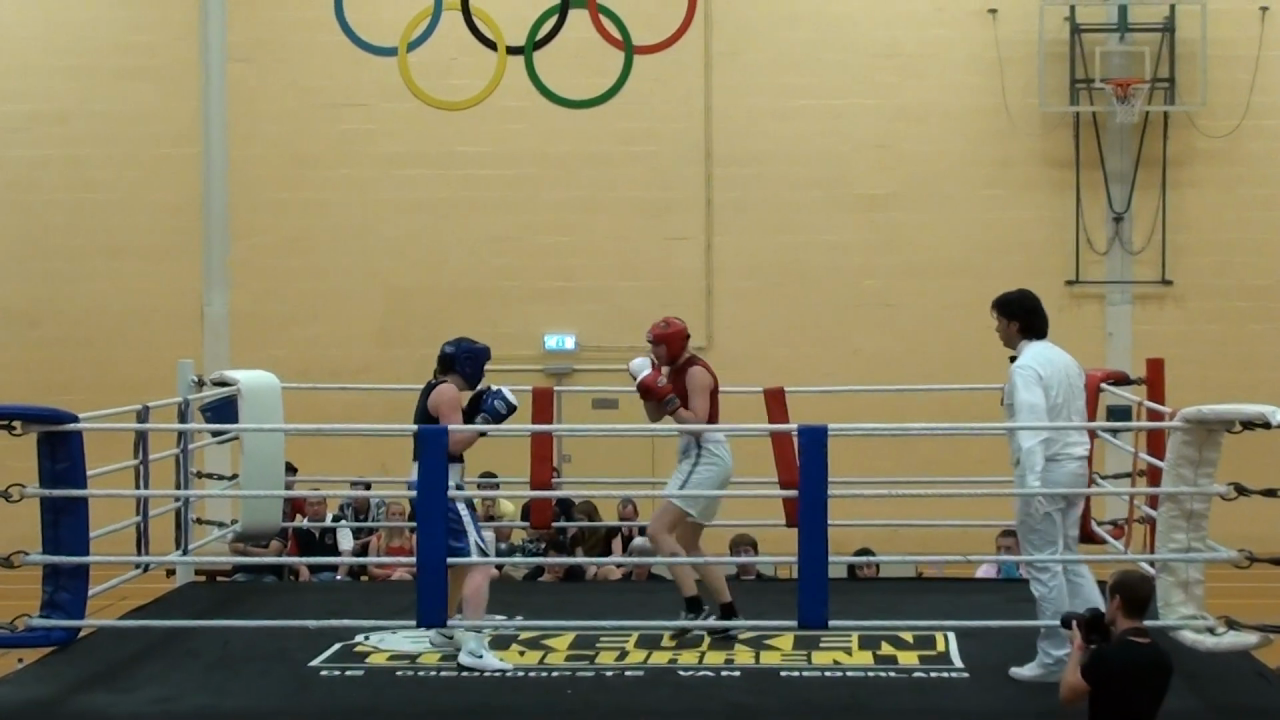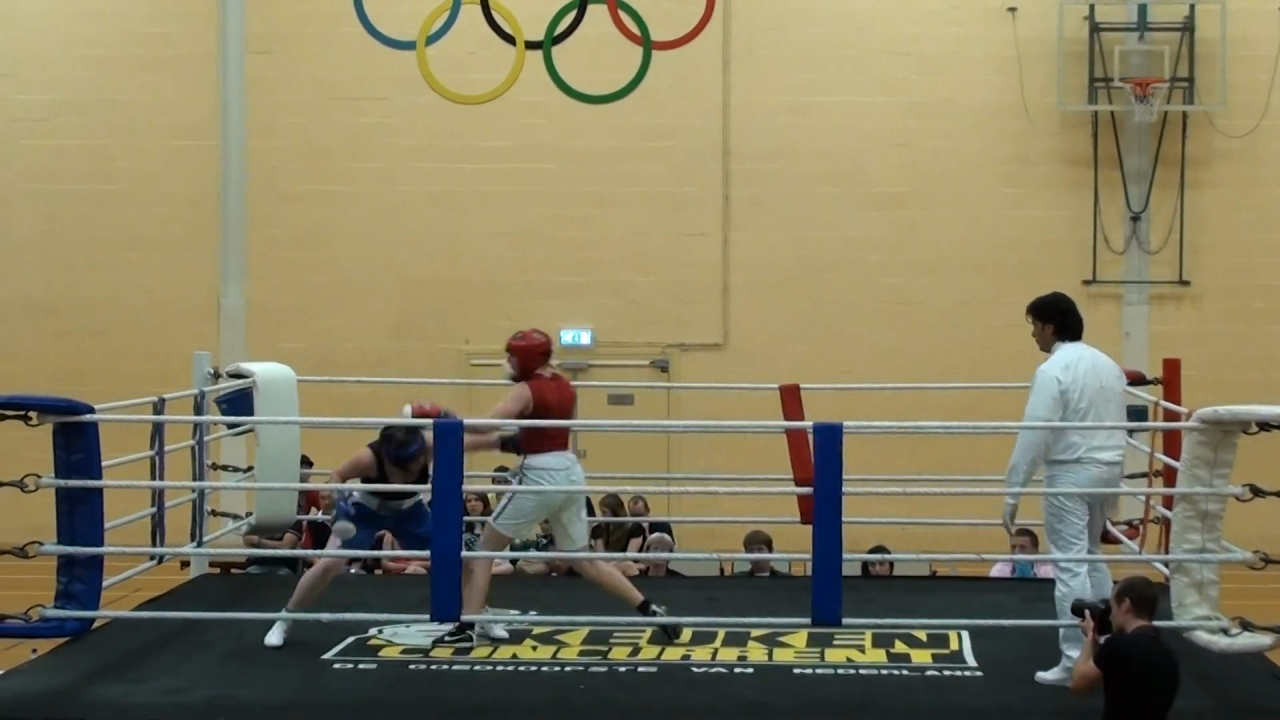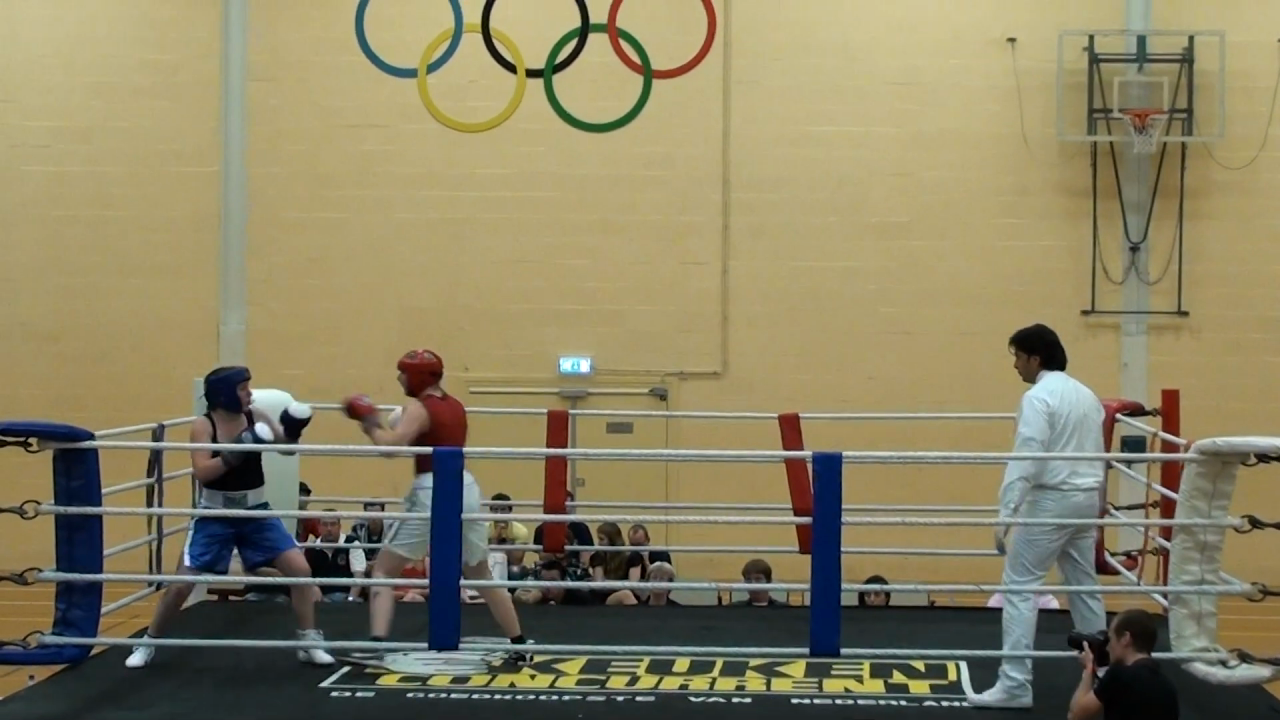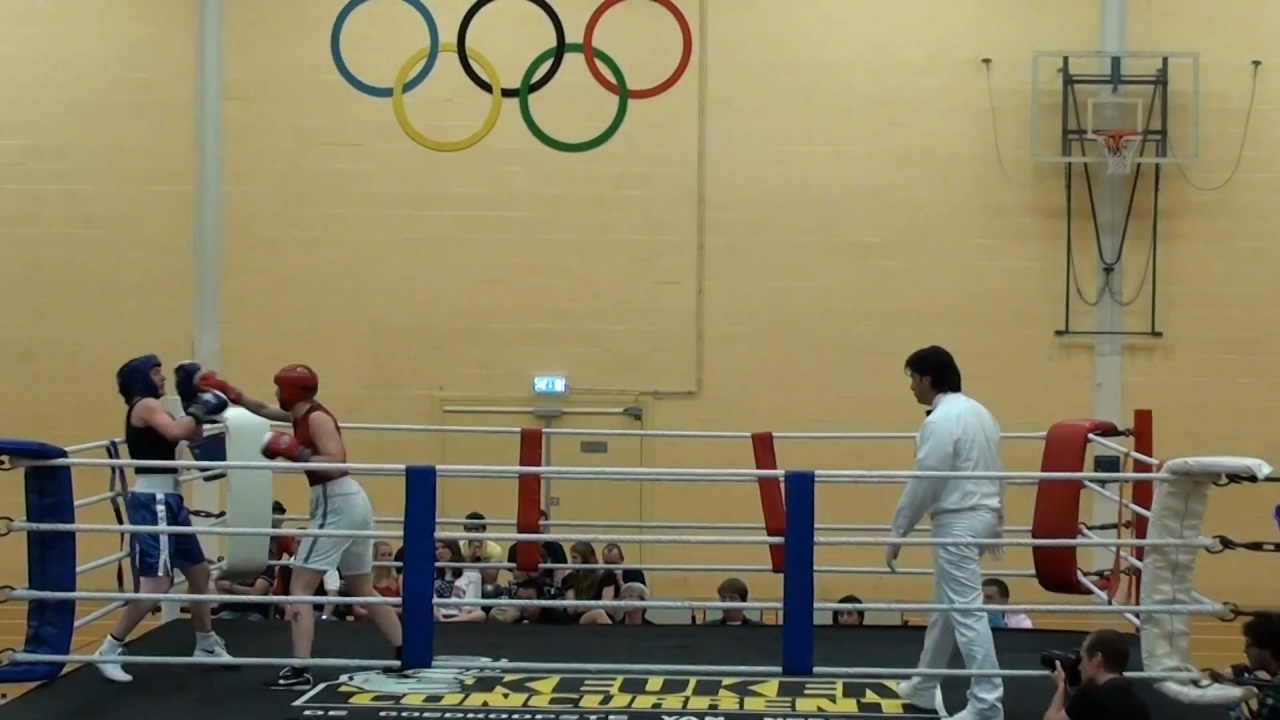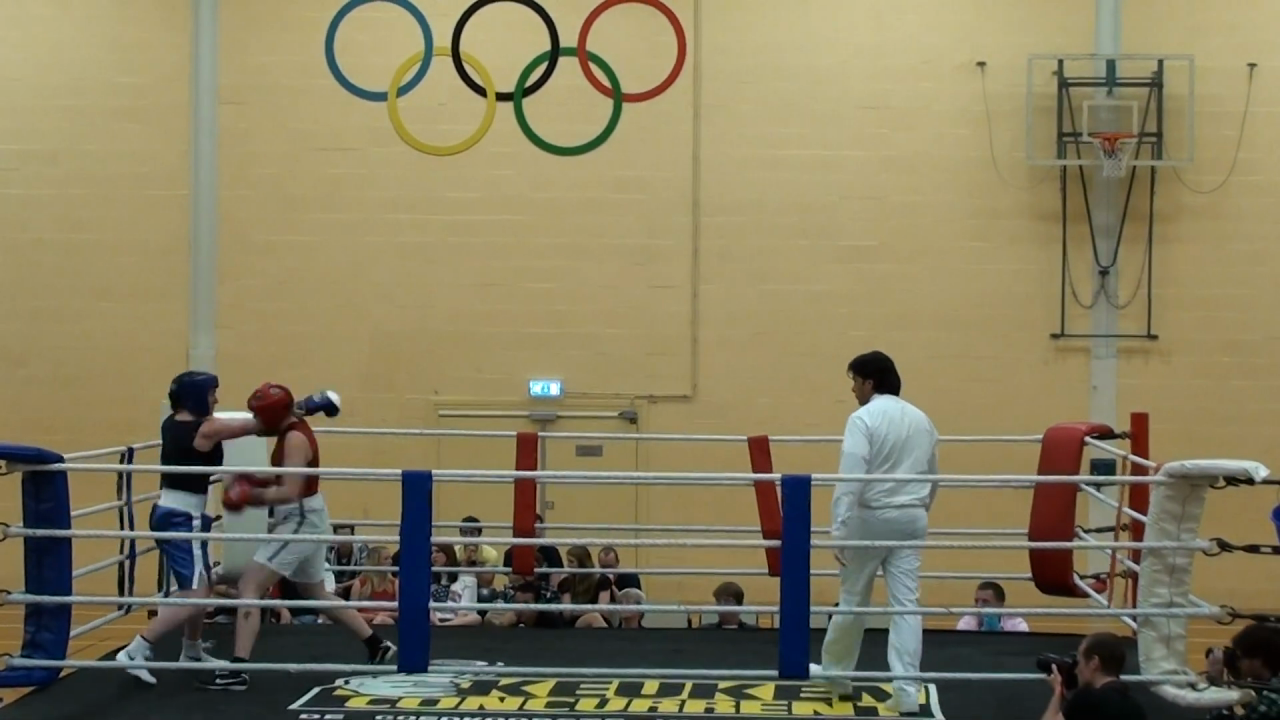
dt=0.7s
person 1, frame 1
left shoulder: (1026, 367)
right shoulder: (1066, 362)
left elbow: (1032, 429)
left wrist: (1030, 486)
left hip: (1047, 473)
right hip: (1073, 468)
left knee: (1043, 565)
right knee: (1069, 560)
left ankle: (1055, 658)
person 1, frame 2
left shoulder: (1053, 370)
right shoulder: (1107, 365)
left elbow: (1034, 436)
right elbow: (1119, 425)
left wrist: (1013, 492)
left hip: (1070, 475)
right hip: (1106, 471)
left knee: (1071, 567)
right knee: (1091, 558)
left ankle: (1076, 662)
person 1, frame 3
left shoulder: (1039, 396)
right shoulder: (1088, 396)
left elbow: (1026, 459)
right elbow: (1097, 457)
left wrist: (1005, 514)
right wrist: (1096, 511)
left hip: (1052, 500)
right hip: (1084, 500)
left knee: (1020, 586)
right knee: (1084, 588)
left ankle: (1015, 684)
person 1, frame 4
left shoulder: (941, 420)
right shoulder: (981, 413)
left elbow: (922, 486)
right elbow: (996, 474)
left wrist: (896, 534)
right wrist: (996, 521)
left hip: (958, 522)
right hip: (980, 518)
left knee: (966, 613)
right knee: (946, 605)
right ankle: (923, 686)
person 1, frame 5
left shoulder: (864, 418)
right shoulder: (922, 420)
left elbow: (850, 479)
right elbow: (930, 479)
left wrist: (839, 531)
left hip: (872, 517)
right hip: (912, 518)
left knee: (854, 598)
right knee: (906, 604)
left ankle: (837, 673)
right ankle: (907, 691)
person 2, frame 1
left shoulder: (696, 372)
right shoulder: (674, 372)
left elbow: (696, 424)
right elbow: (654, 417)
left wrist: (666, 398)
right wrist: (647, 388)
left hip: (706, 457)
right hip: (702, 459)
left knee: (658, 530)
right knee: (688, 544)
left ankle: (694, 607)
right ankle: (728, 616)
person 2, frame 2
left shoulder: (528, 390)
right shoulder: (562, 386)
left elbow: (491, 435)
left hip: (540, 480)
right hip: (569, 478)
left knee: (483, 550)
right knee: (584, 564)
left ankle: (465, 628)
right ankle: (649, 611)
person 2, frame 3
left shoulder: (417, 408)
right shoulder: (456, 406)
left elbow: (392, 445)
left wrist: (368, 419)
left hip: (433, 495)
right hip: (467, 493)
left knee: (382, 571)
right knee: (482, 578)
left ankle: (376, 645)
right ankle: (519, 647)
person 2, frame 4
left shoulder: (317, 418)
right shoulder: (302, 416)
left elbow: (334, 464)
right elbow: (272, 411)
left wrist: (296, 452)
right wrist: (234, 395)
left hip: (336, 505)
right hip: (355, 503)
left knee: (299, 591)
right knee: (361, 590)
left ankle: (299, 670)
right ankle: (406, 655)
person 2, frame 5
left shoulder: (294, 438)
right shoulder: (292, 431)
left elbow: (288, 493)
left wrist: (252, 495)
right wrist: (255, 481)
left hip: (301, 522)
right hip: (300, 519)
left knee: (248, 589)
right knee: (318, 594)
left ankle: (236, 671)
right ankle: (377, 646)
person 3, frame 1
left shoulder: (438, 390)
right shoulder: (447, 392)
right elbow: (455, 443)
left wrist: (474, 411)
right wrist: (489, 417)
left knee: (462, 559)
right knee: (480, 565)
left ankle: (444, 629)
right ankle: (473, 649)
person 3, frame 2
left shoulder: (425, 448)
right shoulder: (371, 457)
right elbow: (333, 480)
right wrist: (340, 507)
left hip: (408, 510)
right hip: (365, 509)
right knee: (329, 565)
right ankle: (284, 622)
person 3, frame 3
left shoulder: (256, 416)
right shoulder: (203, 425)
left elbow: (287, 443)
right elbow: (202, 473)
left wrist: (292, 428)
right wrist: (236, 452)
left hip: (255, 510)
right hip: (215, 515)
left knee: (299, 568)
right knee: (181, 583)
left ankle: (309, 642)
right ankle: (148, 643)
person 3, frame 4
left shoulder: (148, 409)
right shoulder: (147, 407)
left elbow: (190, 435)
right elbow: (179, 433)
left wrist: (198, 406)
right wrist: (199, 410)
left hip: (169, 500)
right hip: (151, 502)
left knee: (199, 572)
right knee: (157, 584)
left ankle: (207, 646)
right ankle: (108, 652)
person 3, frame 5
left shoulder: (171, 424)
right shoulder: (207, 428)
right elbow: (256, 427)
left hip: (169, 513)
right hip: (184, 518)
left knee: (200, 588)
right knee: (194, 596)
left ankle: (192, 651)
right ankle: (135, 651)
